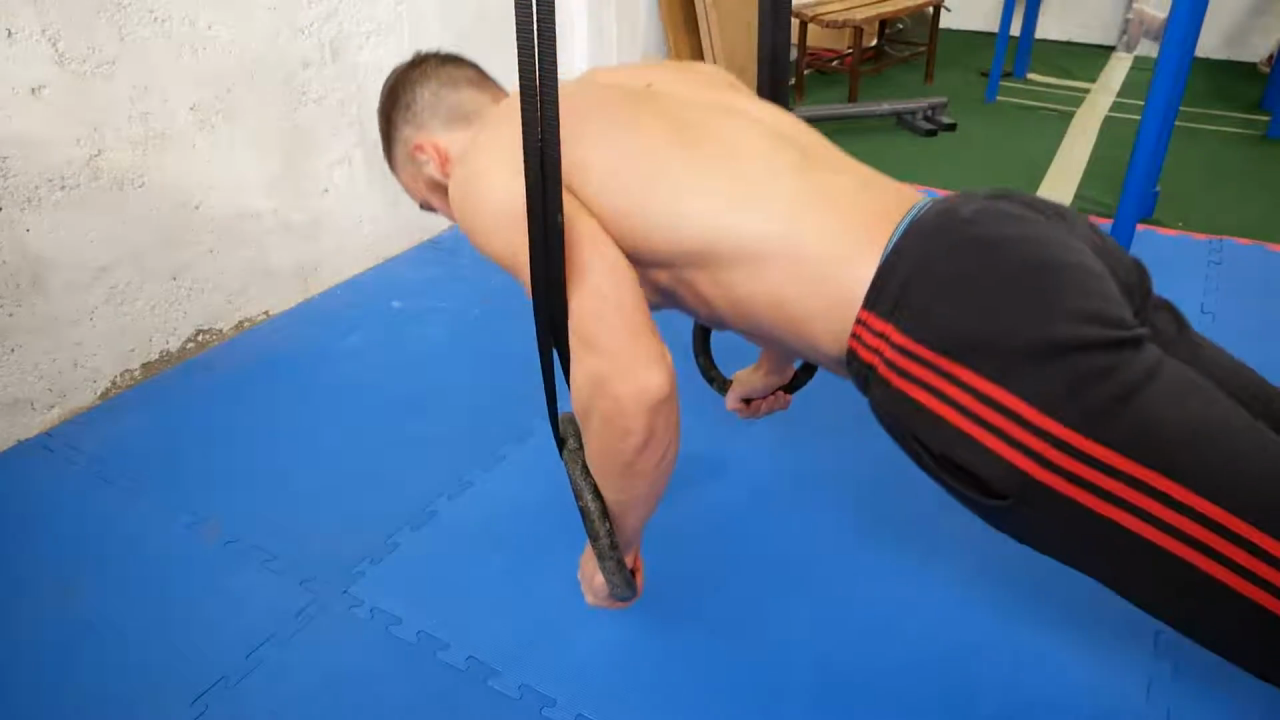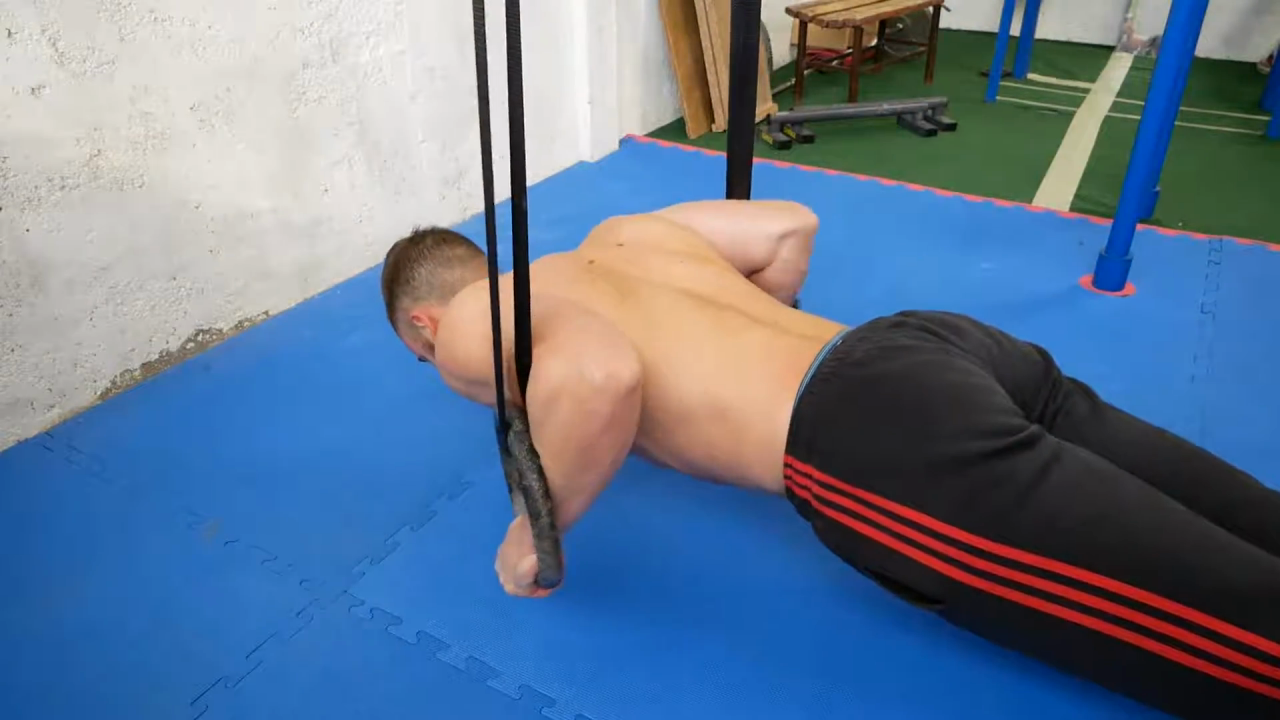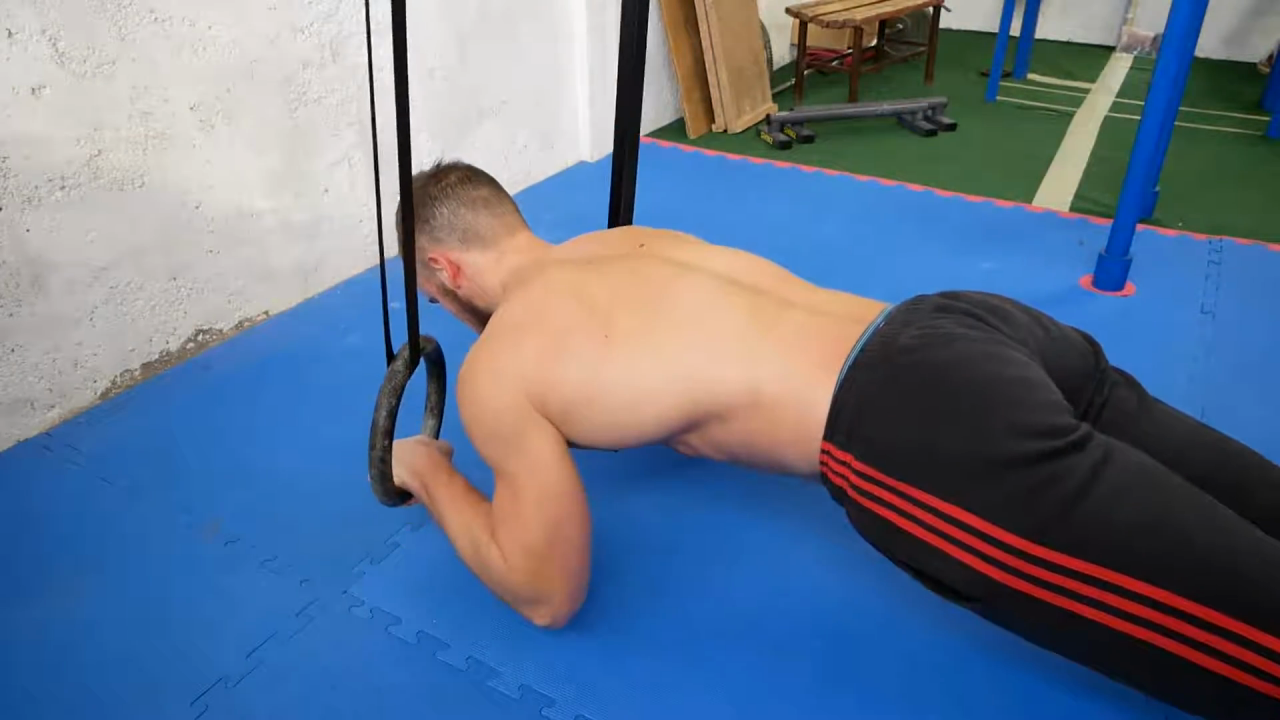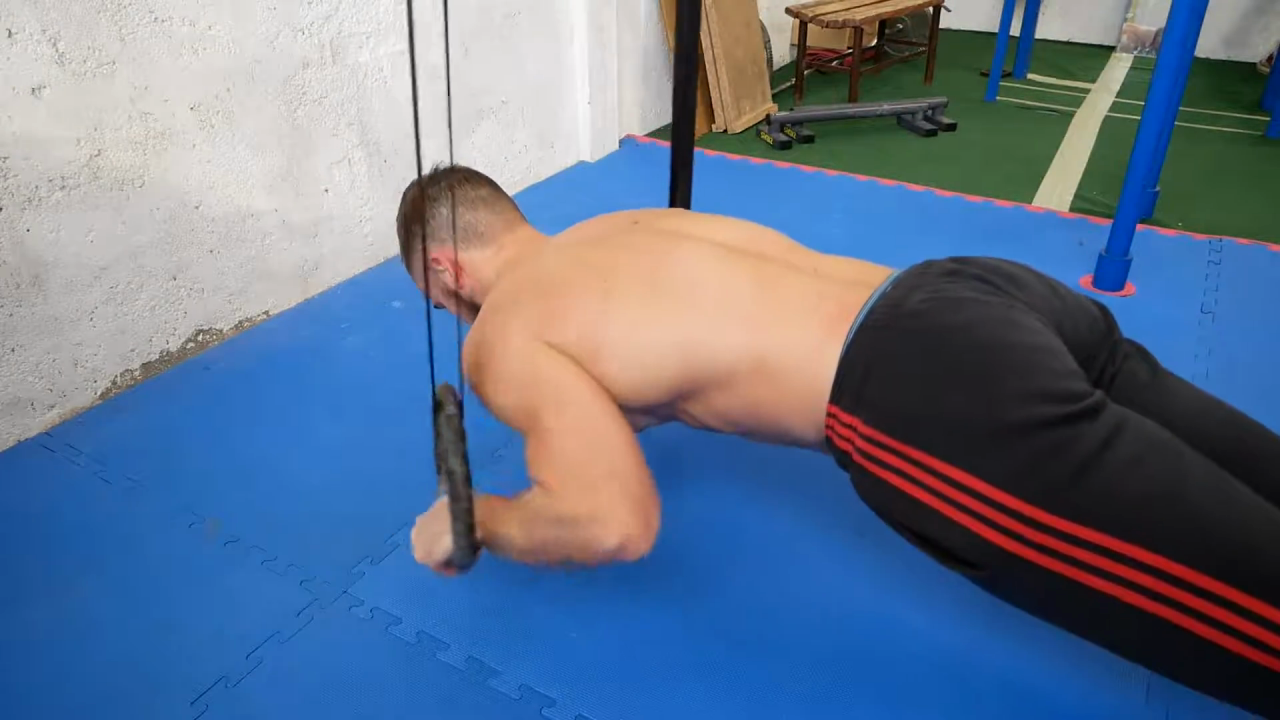
dt=1s
person 1, frame 1
left shoulder: (492, 166)
right shoulder: (646, 84)
left elbow: (631, 388)
left wrist: (613, 552)
right wrist: (773, 367)
left hip: (966, 330)
right hip: (1021, 239)
person 1, frame 2
left shoulder: (468, 330)
right shoulder: (615, 236)
left elbow: (601, 374)
right elbow: (792, 225)
left wrist: (538, 530)
left hip: (880, 445)
right hip: (939, 344)
person 1, frame 3
left shoulder: (495, 372)
right shoulder: (616, 241)
left elbow: (549, 593)
left wrist: (429, 474)
left hip: (930, 437)
right hip: (969, 326)
person 1, frame 4
left shoulder: (500, 339)
right shoulder: (612, 230)
left elbow: (618, 524)
left wrist: (473, 521)
left hip: (936, 393)
right hip: (980, 292)
